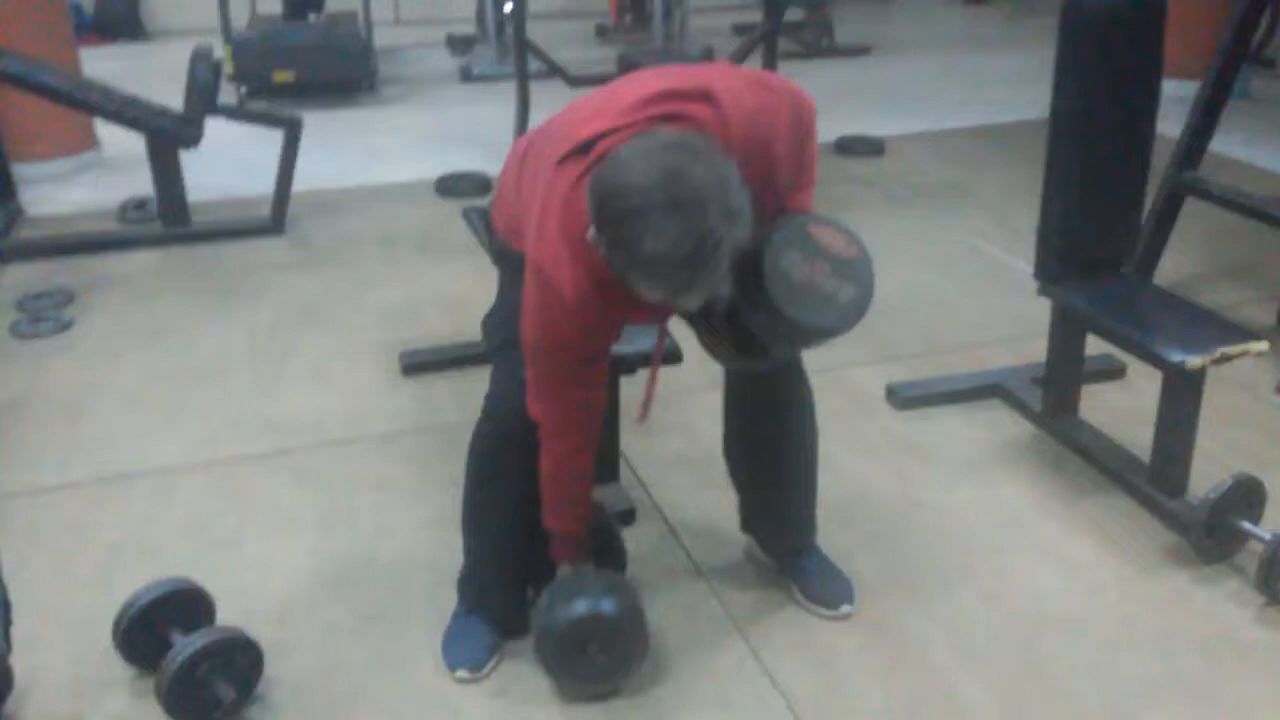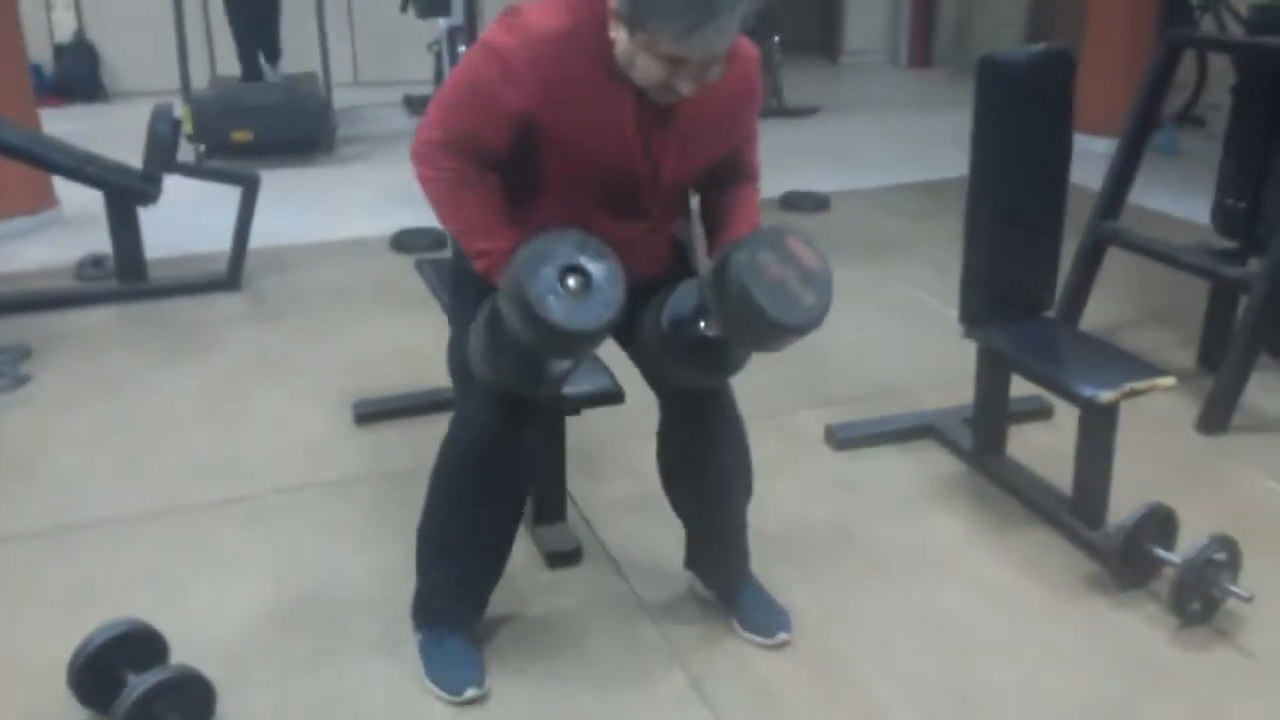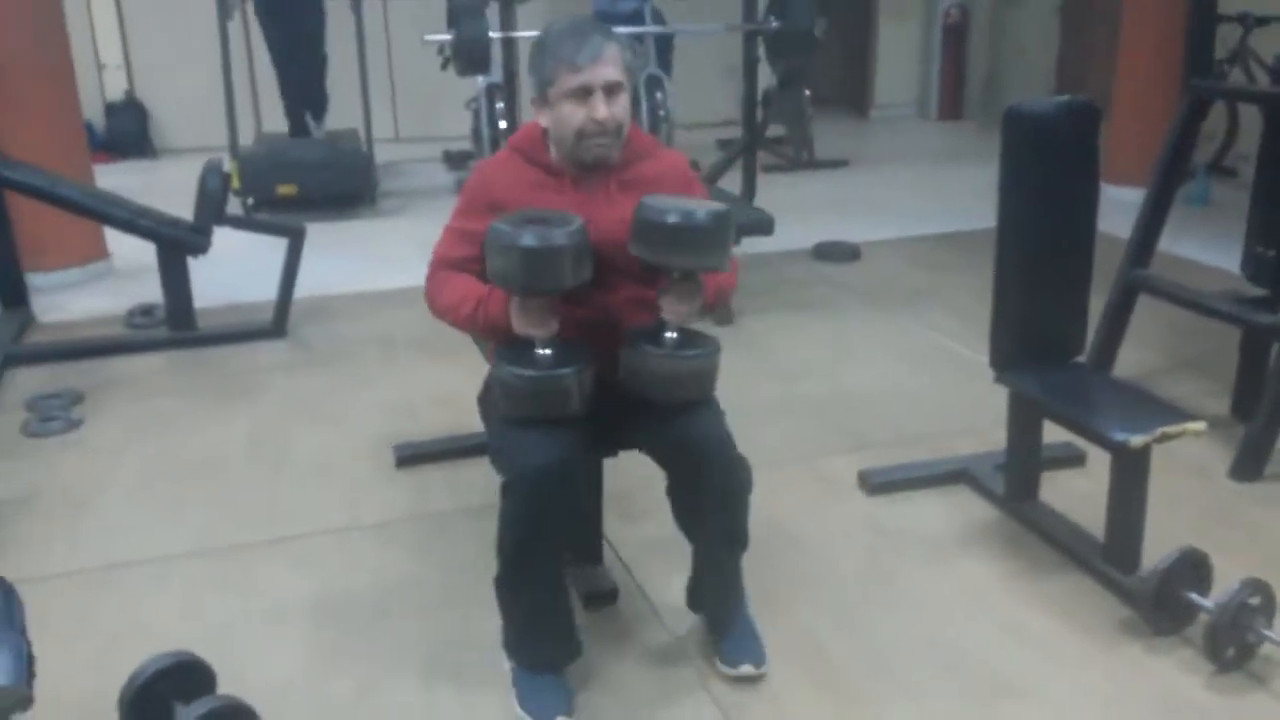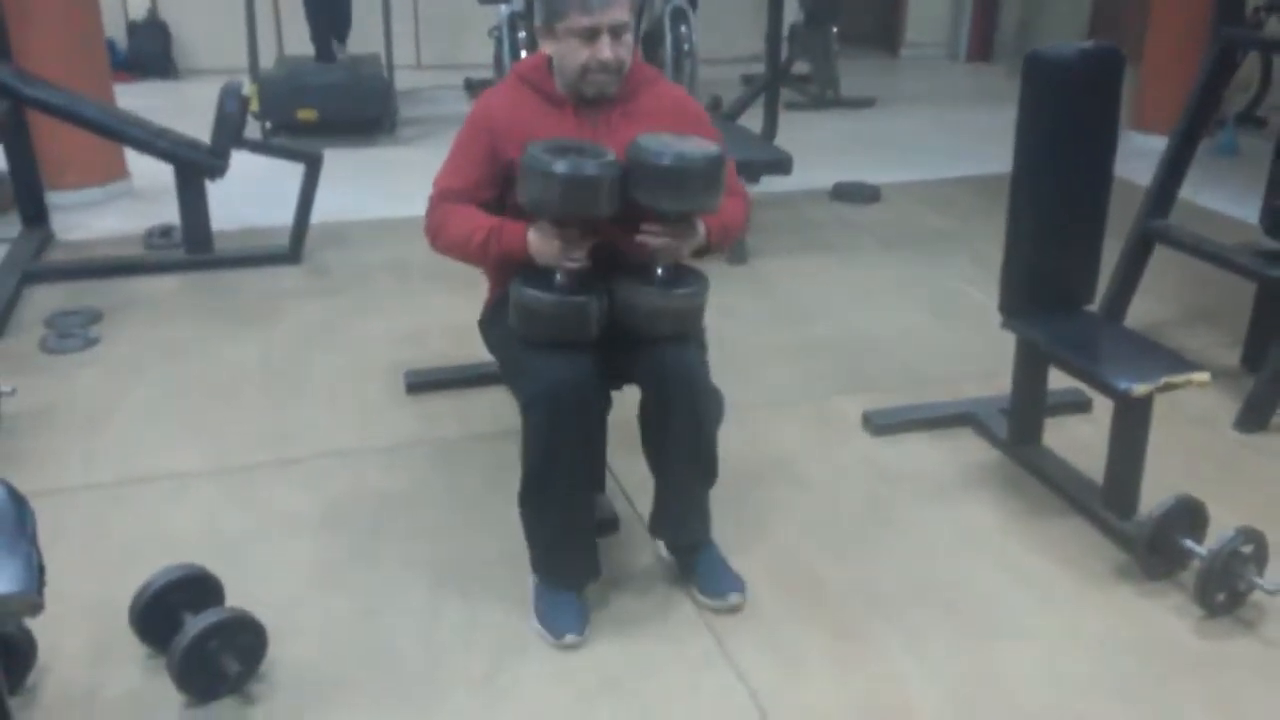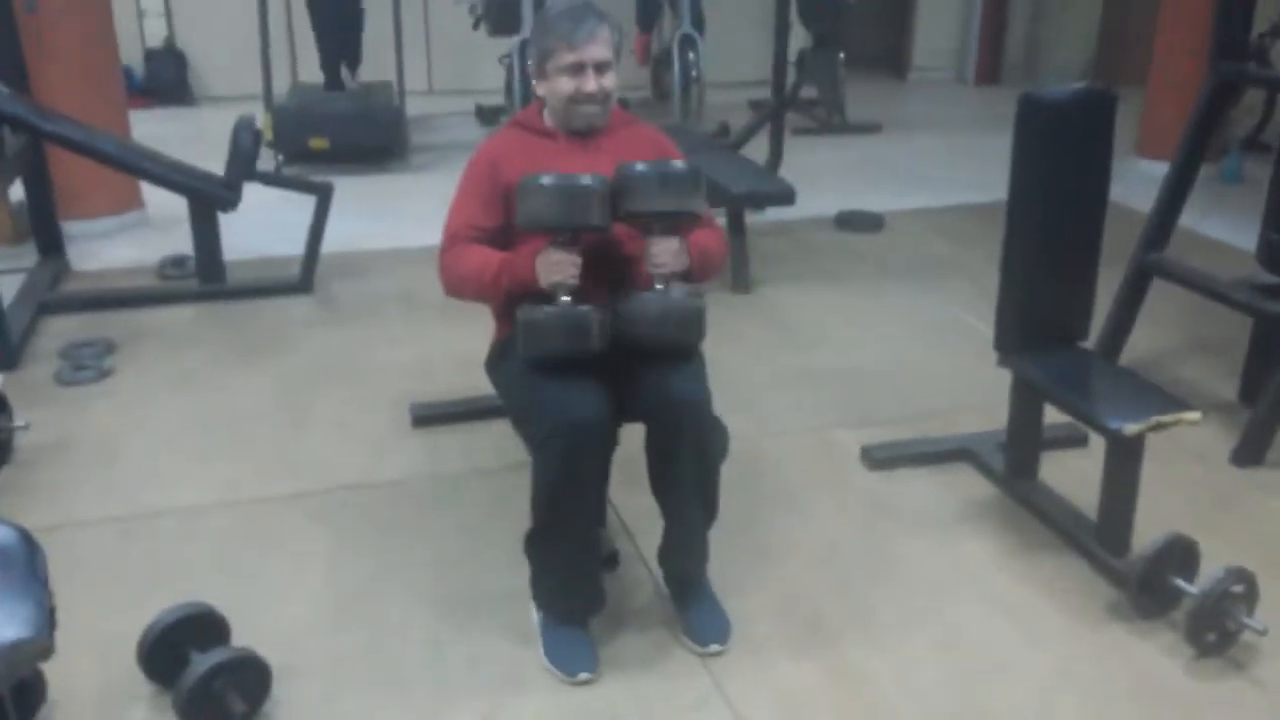
dt=1s
person 1, frame 1
left shoulder: (760, 119)
right shoulder: (563, 264)
right elbow: (564, 419)
right wrist: (570, 552)
left knee: (773, 367)
right knee: (519, 409)
left ankle: (789, 543)
right ankle: (489, 599)
person 1, frame 2
left shoulder: (738, 69)
left elbow: (734, 177)
right elbow: (443, 146)
right wrist: (502, 260)
left hip: (647, 261)
right hip: (522, 262)
left knee: (705, 402)
right knee: (490, 427)
left ankle: (724, 571)
right ankle: (446, 618)
person 1, frame 3
left shoulder: (667, 170)
right shoulder: (499, 179)
left elbow: (717, 261)
right elbow: (445, 280)
left wrist: (698, 291)
right wrist: (504, 313)
left knee: (712, 454)
right knee: (540, 473)
left ankle: (722, 606)
right ankle: (537, 655)
person 1, frame 4
left shoulder: (672, 105)
right shoulder: (503, 109)
left elbow: (731, 201)
right elbow: (445, 215)
left wrist: (700, 232)
right wrist: (523, 240)
left knee: (684, 377)
right knee: (561, 387)
left ankle: (689, 539)
right ankle: (559, 569)
person 1, frame 5
left shoulder: (651, 146)
right shoulder: (502, 154)
left elbow: (710, 240)
right elbow: (456, 265)
left wrist: (684, 256)
right wrist: (530, 268)
left knee: (687, 407)
right knee: (577, 423)
left ankle: (688, 573)
right ankle: (562, 602)
